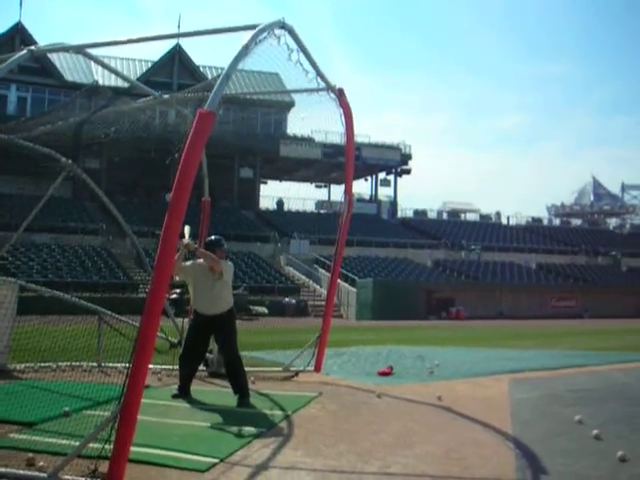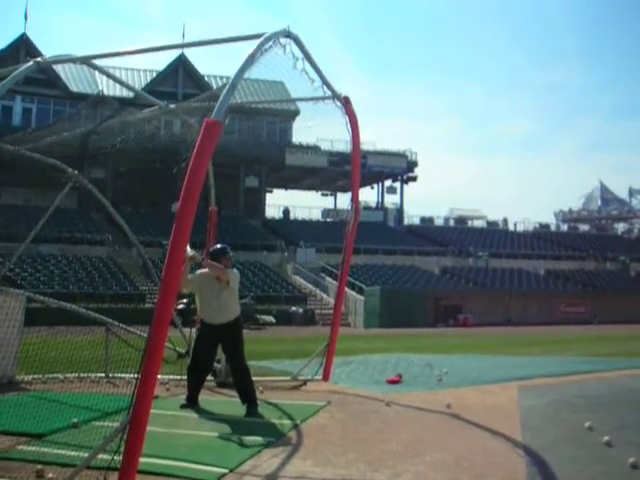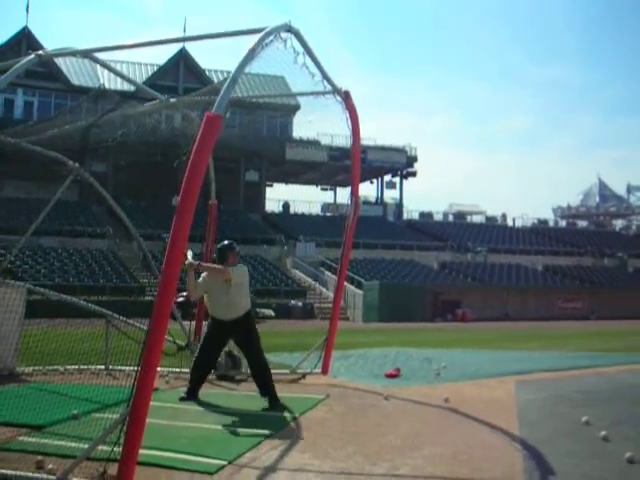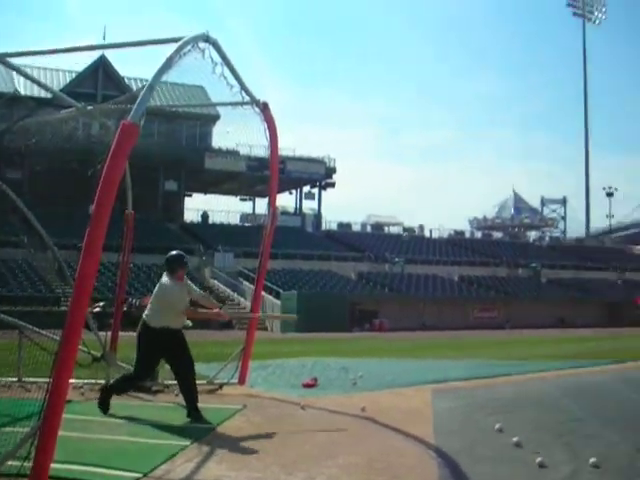
dt=0.4s
person 1, frame 1
left shoulder: (228, 267)
right shoulder: (195, 266)
left elbow: (215, 263)
right elbow: (175, 270)
left wrist: (194, 248)
right wrist: (183, 250)
left hip: (224, 317)
right hip: (200, 317)
left knee: (231, 356)
right knee: (188, 354)
left ankle: (243, 394)
right ankle: (184, 388)
person 1, frame 2
left shoulder: (234, 275)
right shoulder: (201, 276)
left elbow: (222, 273)
right elbow: (182, 284)
left wrist: (200, 259)
right wrist: (188, 263)
left hip: (231, 326)
right hip: (207, 326)
left knee: (238, 365)
right knee: (197, 365)
left ankle: (251, 404)
right ankle: (192, 399)
person 1, frame 3
left shoulder: (242, 271)
right shoulder: (208, 276)
left elbow: (223, 272)
right elbow: (193, 295)
left wrist: (198, 265)
right wrist: (191, 271)
left hip: (242, 321)
right hip: (218, 322)
left knee: (256, 358)
right knee: (203, 358)
left ankle: (272, 397)
right ankle: (192, 390)
person 1, frame 4
left shoulder: (182, 281)
right shoulder: (168, 287)
left elbow: (199, 296)
right elbow: (190, 313)
left wrist: (217, 308)
right wrist: (215, 314)
left hip: (173, 332)
right hip: (153, 333)
left knee: (187, 369)
right knee: (141, 373)
left ankle: (193, 409)
right ankle: (109, 390)
